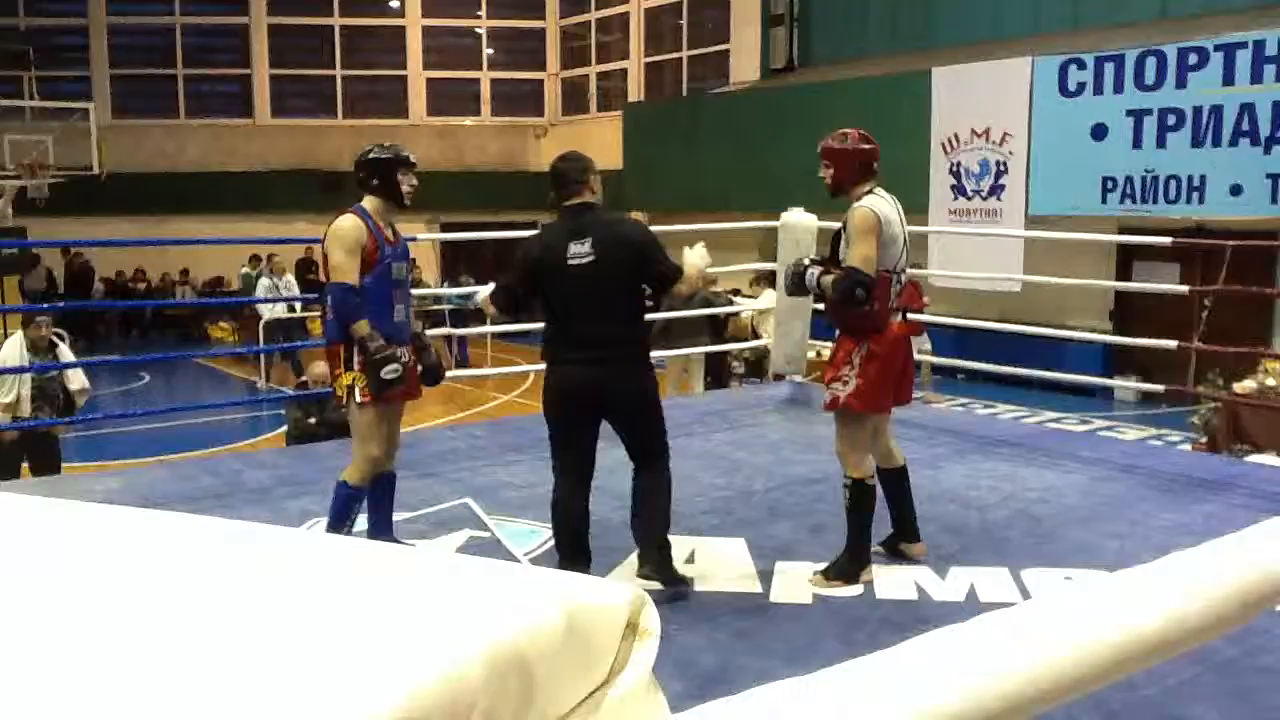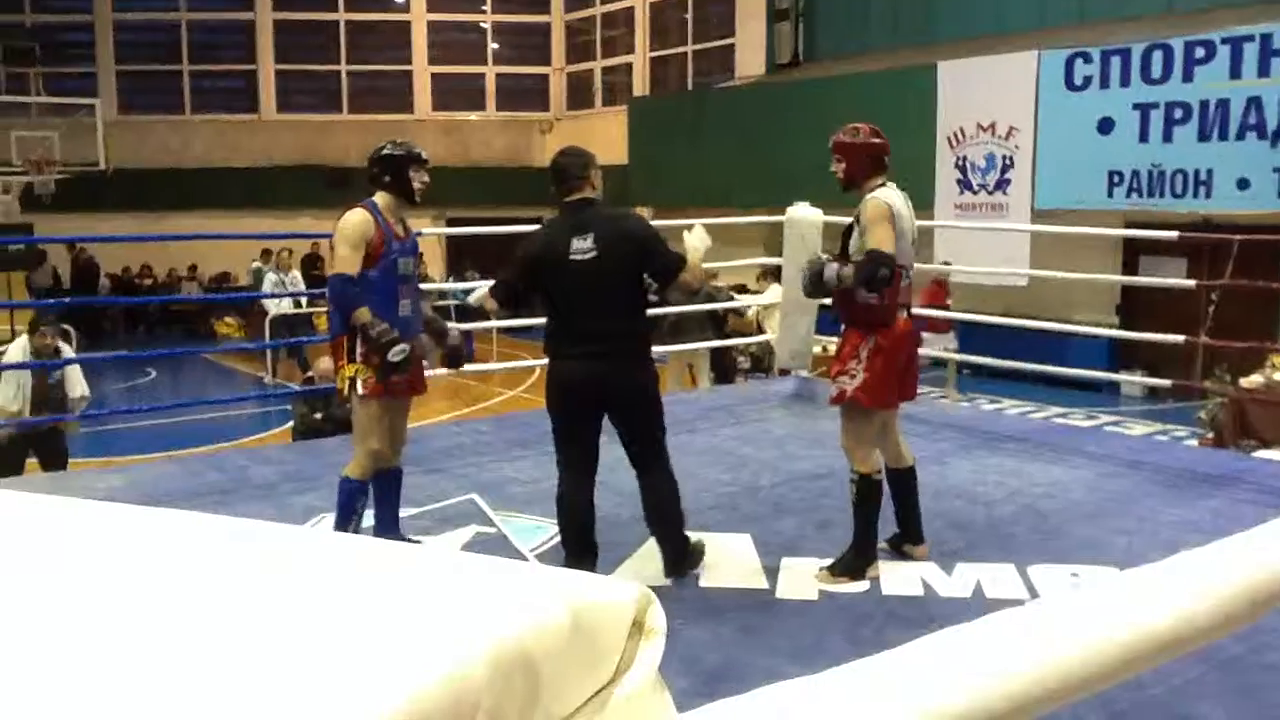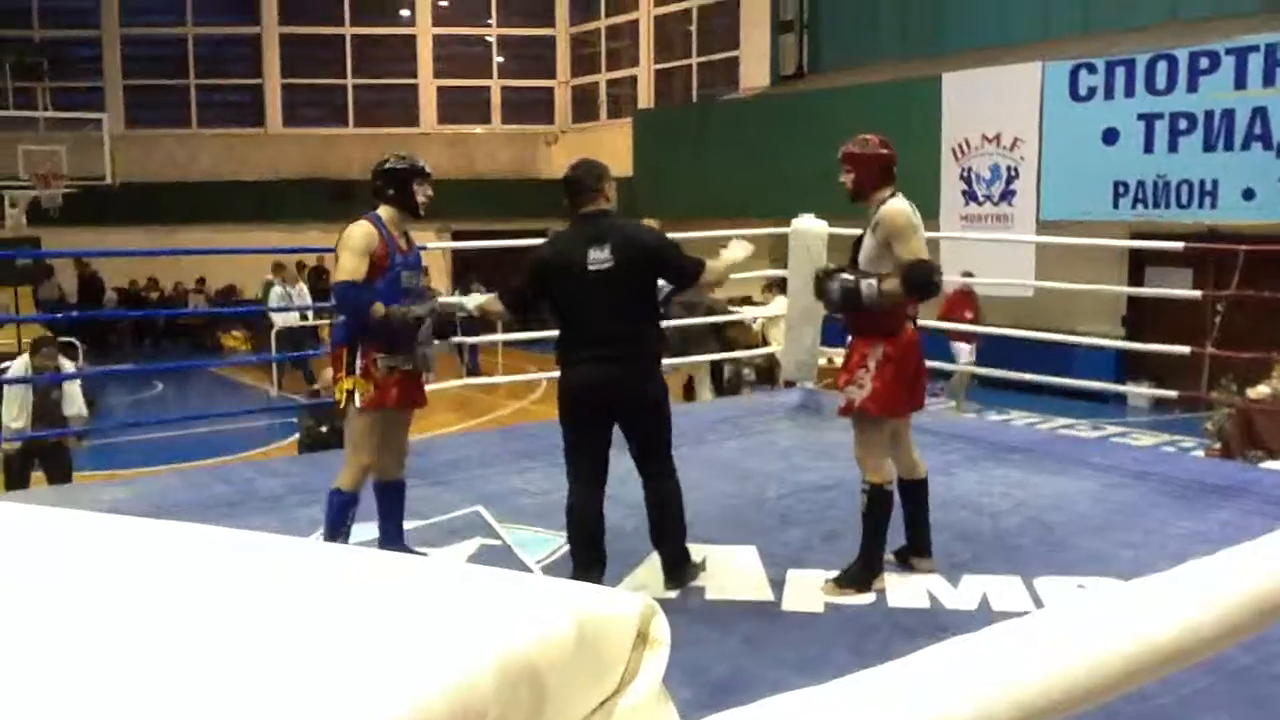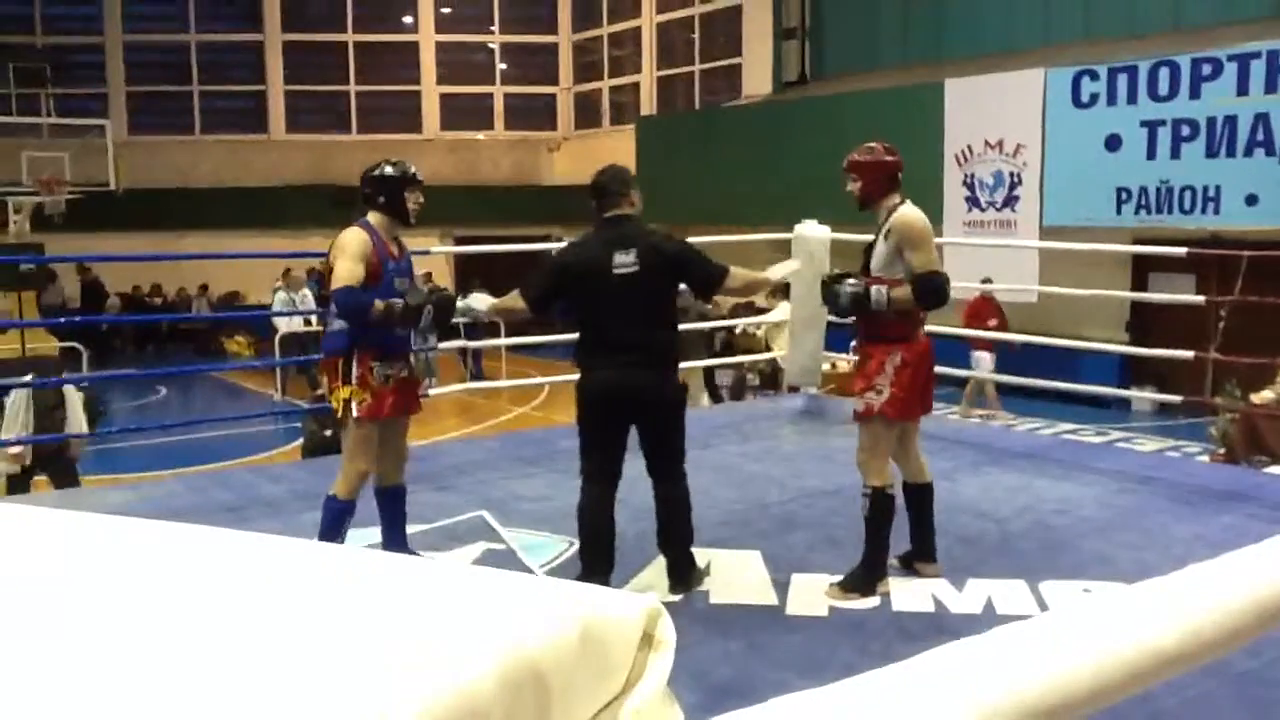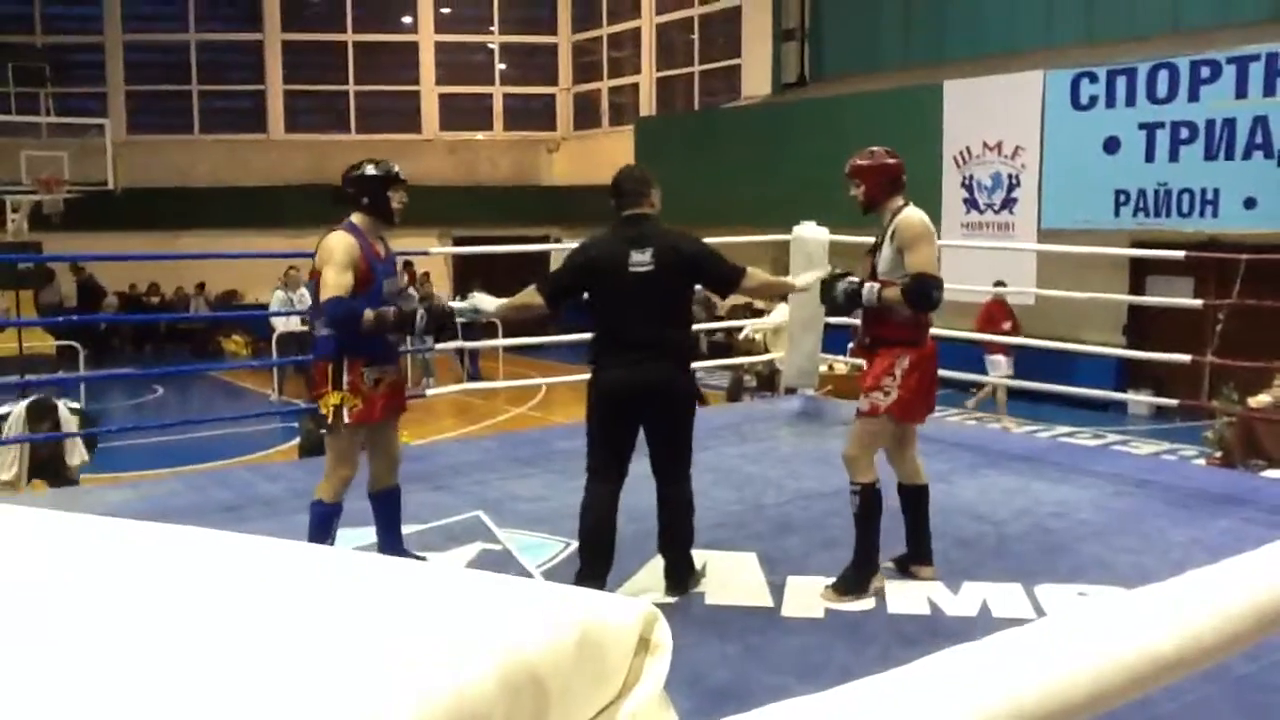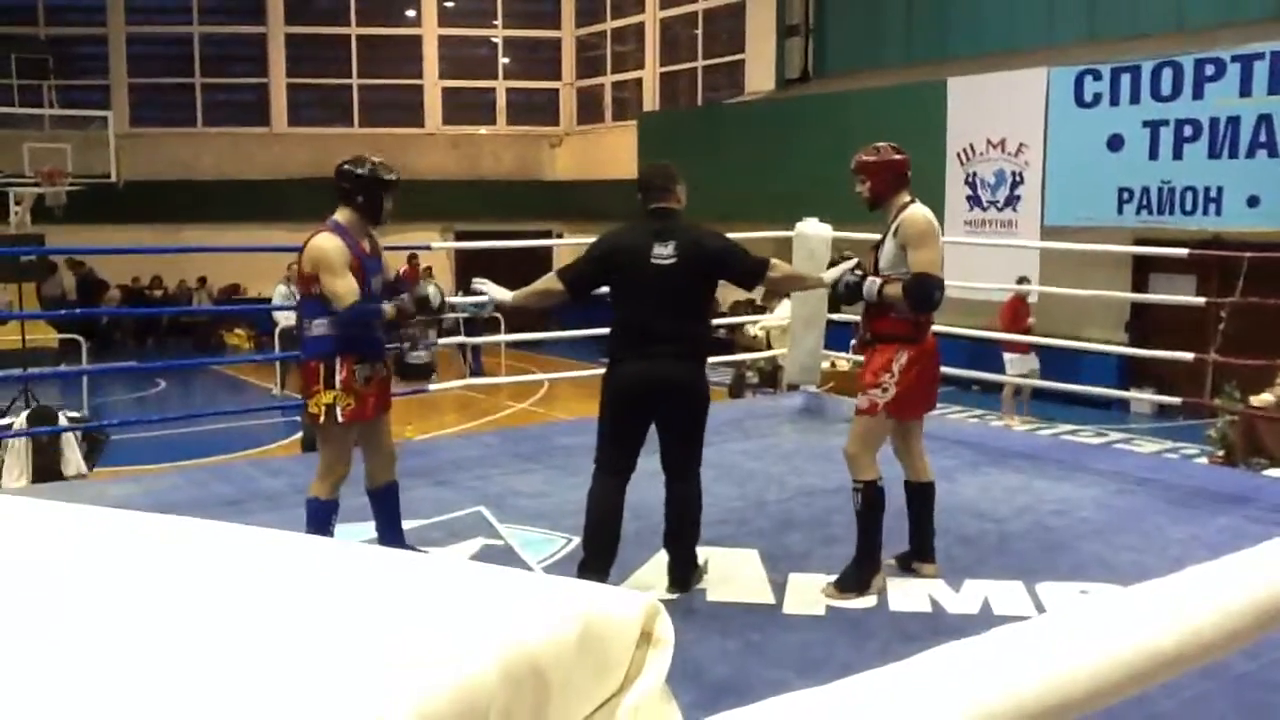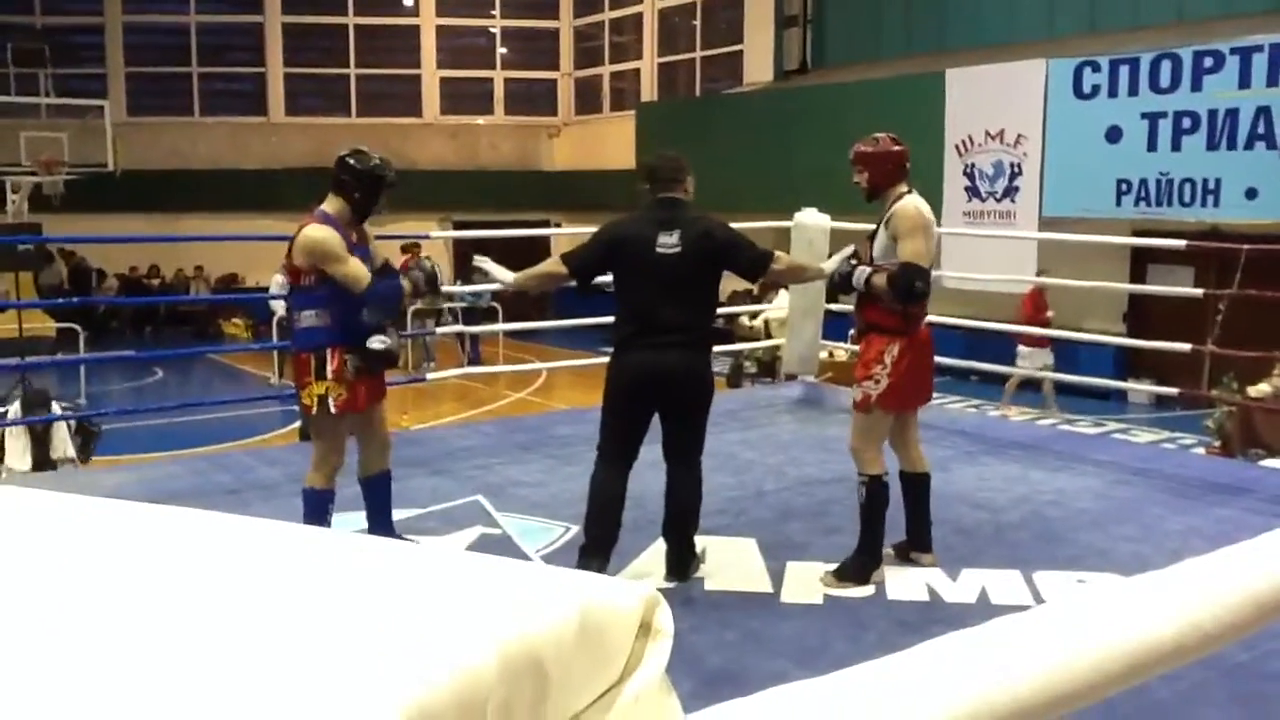
dt=0.2s
person 1, frame 1
left shoulder: (863, 212)
right shoulder: (887, 203)
left elbow: (856, 287)
left wrist: (810, 278)
right wrist: (830, 272)
left hip: (867, 342)
right hip: (889, 333)
left knee: (852, 451)
right knee: (879, 439)
left ankle: (855, 560)
right ankle: (907, 537)
person 1, frame 2
left shoulder: (876, 204)
right shoulder: (895, 199)
left elbow: (880, 271)
left wrist: (829, 275)
right wrist: (838, 270)
left hip: (873, 337)
right hip: (892, 330)
left knee: (858, 446)
right knee: (887, 437)
left ankle: (862, 556)
right ankle: (911, 537)
person 1, frame 3
left shoulder: (892, 214)
right shoulder: (889, 212)
left elbow: (925, 281)
left wrist: (860, 292)
right wrist: (844, 282)
left hip: (881, 348)
right hip: (893, 342)
left knee: (870, 457)
right knee: (899, 448)
left ankle: (869, 567)
right ankle: (918, 549)
person 1, frame 4
left shoulder: (906, 220)
right shoulder: (891, 221)
left elbow: (933, 291)
left wrist: (869, 296)
right wrist: (854, 289)
left hip: (896, 354)
right hip: (894, 350)
left knee: (871, 459)
right knee: (905, 452)
left ankle: (872, 571)
right ankle: (923, 554)
person 1, frame 5
left shoulder: (911, 223)
right shoulder: (894, 225)
left elbow: (925, 294)
left wrist: (865, 293)
right wrist: (855, 287)
left hip: (902, 357)
right hip: (893, 353)
left knee: (857, 455)
right knee: (902, 454)
left ankle: (864, 570)
right ankle: (919, 557)
person 1, frame 6
left shoulder: (914, 220)
right shoulder: (901, 221)
left elbow: (925, 294)
left wrist: (869, 286)
right wrist: (860, 279)
left hip: (901, 353)
right hip: (899, 350)
left knee: (859, 452)
right knee: (909, 451)
left ankle: (866, 568)
right ankle: (922, 554)
person 1, frame 7
left shoulder: (906, 211)
right shoulder: (905, 210)
left elbow: (910, 285)
left wrist: (858, 276)
right wrist: (857, 266)
left hip: (892, 344)
right hip: (901, 341)
left knee: (865, 448)
right knee: (905, 443)
left ankle: (867, 560)
right ankle: (919, 543)
person 2, frame 1
left shoulder: (538, 245)
right shoulder: (629, 232)
left elbow: (501, 307)
right elbow: (681, 288)
left wrist: (484, 299)
right wrist: (697, 264)
left hip: (566, 378)
right hip: (627, 373)
left knee: (572, 477)
right knee: (652, 463)
left ankle: (573, 571)
right ankle: (655, 560)
person 2, frame 2
left shoulder: (540, 242)
right shoulder: (629, 228)
left elbow: (499, 302)
right elbow: (687, 278)
left wrist: (479, 298)
right wrist: (695, 248)
left hip: (569, 372)
right hip: (629, 368)
left knee: (575, 471)
right knee: (652, 462)
left ankle: (580, 567)
right ankle: (679, 553)
person 2, frame 3
left shoulder: (553, 252)
right shoulder: (642, 239)
left elbow: (507, 307)
right elbow: (705, 278)
left wrist: (480, 306)
right wrist: (730, 259)
left hip: (581, 380)
right hip: (640, 377)
left knee: (585, 480)
right knee: (658, 473)
left ankle: (587, 577)
right ankle: (677, 566)
person 2, frame 4
left shoulder: (576, 254)
right shoulder: (665, 245)
left elbow: (524, 304)
right elbow: (728, 283)
left wrist: (487, 306)
right wrist: (771, 278)
left hip: (600, 383)
right hip: (657, 381)
left knee: (598, 482)
right knee: (669, 478)
left ankle: (594, 580)
right ankle: (682, 571)
person 2, frame 5
left shoulder: (594, 250)
right shoulder: (682, 246)
left elbow: (539, 299)
right elbow: (746, 282)
left wrist: (496, 308)
right wrist: (793, 285)
left hip: (612, 381)
right hip: (670, 380)
left knee: (603, 481)
right knee: (673, 478)
left ankle: (591, 580)
right ankle: (680, 573)
person 2, frame 6
left shoulder: (617, 242)
right shoulder: (705, 241)
left elbow: (558, 285)
right elbow: (772, 274)
left wrist: (510, 298)
right wrist: (821, 280)
left hip: (628, 374)
right hip: (685, 376)
left knee: (610, 474)
right knee: (683, 474)
left ankle: (593, 573)
right ankle: (682, 570)
person 2, frame 7
left shoulder: (623, 230)
right shoulder: (710, 231)
left elbow: (562, 269)
right elbow: (775, 267)
left wrist: (512, 279)
right wrist: (822, 271)
left hip: (632, 363)
right hip: (689, 365)
left knee: (612, 462)
right knee: (684, 463)
left ankle: (593, 561)
right ankle: (680, 560)
person 3, frame 1
left shoulder: (392, 231)
right shoulder: (350, 227)
right elbow: (345, 301)
left wrist: (420, 346)
right wrist: (377, 352)
left hip: (393, 353)
right hip: (360, 357)
left knee: (387, 450)
right knee: (368, 455)
left ankle: (380, 537)
person 3, frame 2
left shoulder: (403, 227)
right shoulder: (358, 221)
right elbow: (342, 290)
left wrist: (440, 330)
right wrist: (382, 336)
left hip: (400, 349)
right hip: (364, 350)
left knee: (393, 445)
right knee: (369, 449)
left ankle: (387, 533)
person 3, frame 3
left shoulder: (406, 240)
right shoulder: (363, 233)
right elbow: (346, 296)
left wrist: (431, 313)
right wrist: (399, 317)
left hip: (400, 360)
right hip: (363, 360)
left knee: (394, 457)
right knee: (361, 462)
left ankle: (392, 545)
person 3, frame 4
left shoulder: (398, 246)
right shoulder: (356, 239)
right elbow: (346, 300)
left wrist: (430, 305)
right wrist: (401, 309)
left hip: (394, 366)
right hip: (358, 368)
left knee: (393, 462)
right knee: (357, 468)
left ankle: (396, 549)
person 3, frame 5
left shoulder: (381, 245)
right shoulder: (341, 244)
right elbow: (335, 311)
left wrist: (416, 312)
right wrist: (392, 318)
left hip: (380, 369)
right hip: (345, 372)
left knee: (387, 462)
right knee: (340, 472)
left ankle: (392, 549)
person 3, frame 6
left shoulder: (368, 240)
right shoulder: (329, 246)
left elbow: (385, 294)
right elbow: (354, 314)
left wrist: (406, 323)
right wrist: (405, 306)
left hip: (367, 364)
right hip: (334, 370)
left knee: (383, 456)
right knee: (333, 469)
left ankle: (392, 544)
person 3, frame 7
left shoulder: (356, 230)
right shoulder: (318, 236)
left elbow: (383, 282)
right elbow: (373, 291)
left wrist: (385, 332)
right wrist: (416, 283)
left hip: (360, 354)
right hip: (326, 360)
left knee: (377, 445)
right knee: (329, 458)
left ankle: (383, 534)
